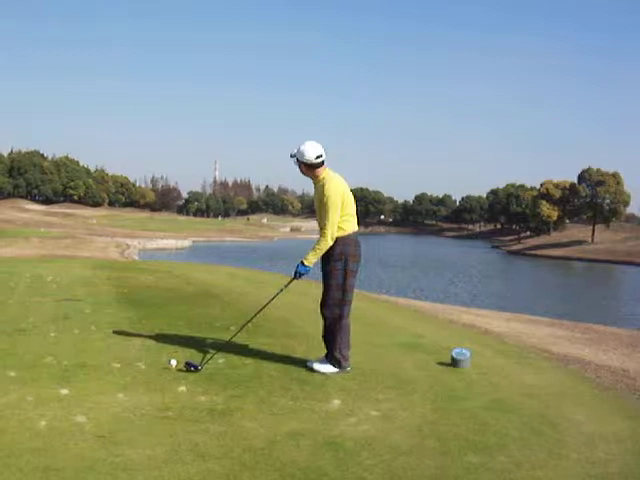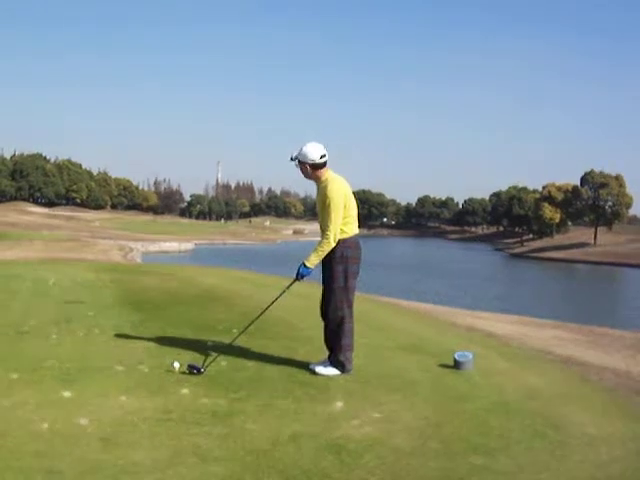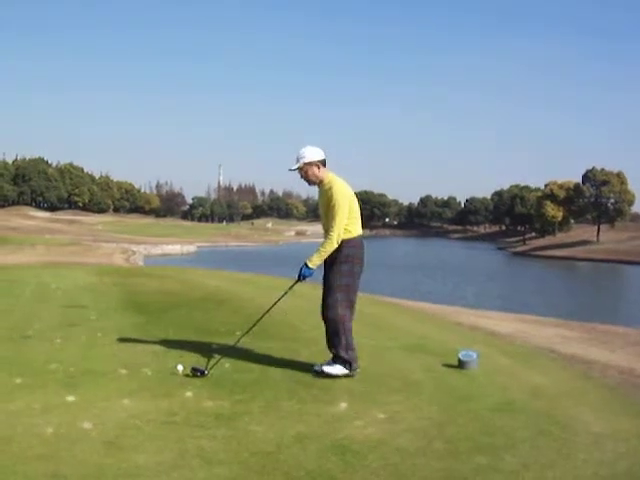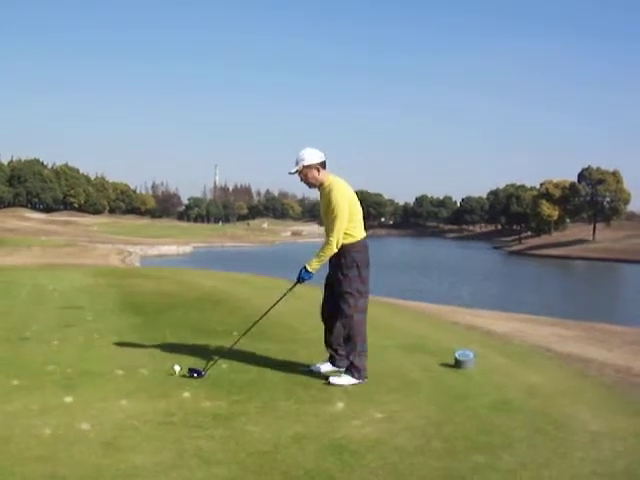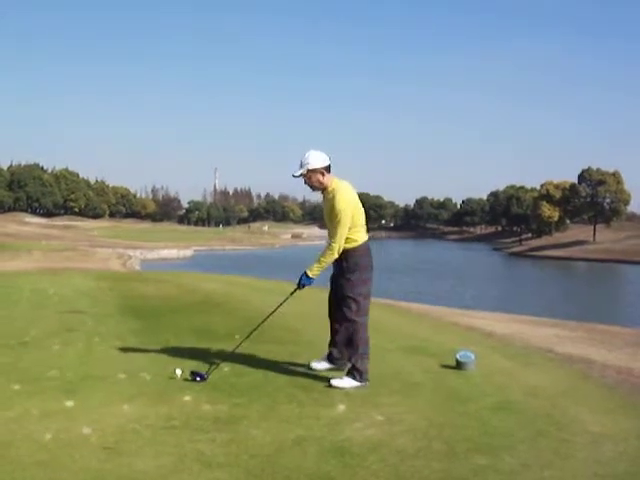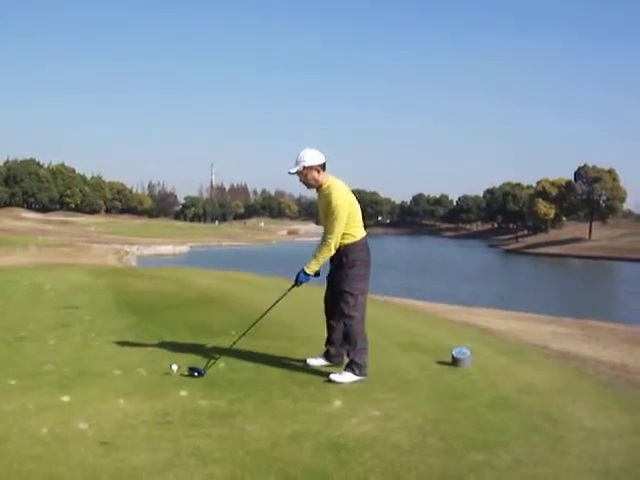
dt=0.5s
person 1, frame 1
left shoulder: (331, 187)
right shoulder: (323, 182)
left elbow: (328, 234)
left wrist: (307, 261)
right wrist: (311, 259)
left hip: (343, 248)
right hip: (335, 246)
left knee: (336, 305)
right knee: (329, 304)
left ankle: (339, 360)
right ankle: (332, 355)
person 1, frame 2
left shoulder: (333, 188)
right shoulder: (326, 184)
left elbow: (331, 236)
left wrist: (308, 263)
right wrist: (313, 260)
left hip: (343, 250)
right hip: (335, 249)
left knee: (340, 308)
right knee: (329, 309)
left ankle: (342, 363)
right ankle: (334, 358)
person 1, frame 3
left shoulder: (337, 189)
right shoulder: (324, 187)
left elbow: (335, 235)
left wrist: (311, 263)
right wrist: (316, 261)
left hip: (347, 251)
right hip: (337, 251)
left knee: (337, 307)
right knee: (330, 308)
left ankle: (347, 361)
right ankle: (338, 358)
person 1, frame 4
left shoulder: (337, 193)
right shoulder: (327, 188)
left elbow: (333, 241)
left wrist: (310, 267)
left hip: (353, 255)
right hip: (341, 255)
left knee: (351, 312)
right knee: (330, 311)
left ankle: (357, 371)
right ankle: (338, 360)
person 1, frame 5
left shoulder: (341, 198)
right shoulder: (333, 190)
left elbow: (335, 245)
left wrist: (311, 272)
left hip: (355, 257)
right hip: (345, 256)
left knee: (353, 315)
right knee: (337, 311)
left ankle: (358, 374)
right ankle: (337, 357)
person 1, frame 6
left shoulder: (337, 195)
right shoulder: (324, 190)
left elbow: (332, 241)
left wrist: (309, 269)
right wrist: (315, 260)
left hip: (354, 254)
right hip: (341, 254)
left knee: (350, 310)
right knee: (333, 307)
left ankle: (357, 367)
right ankle: (333, 354)
